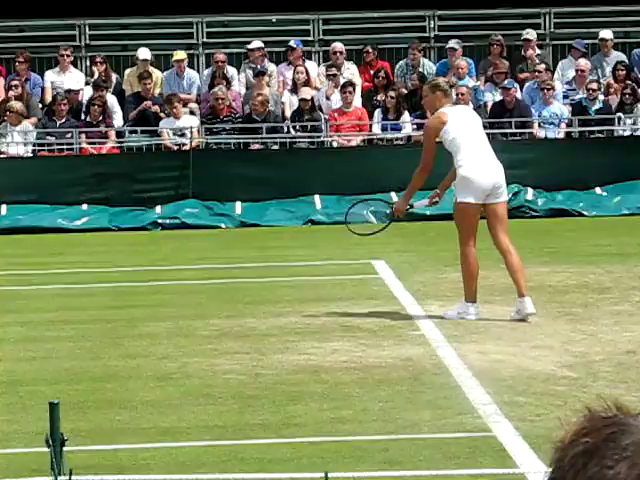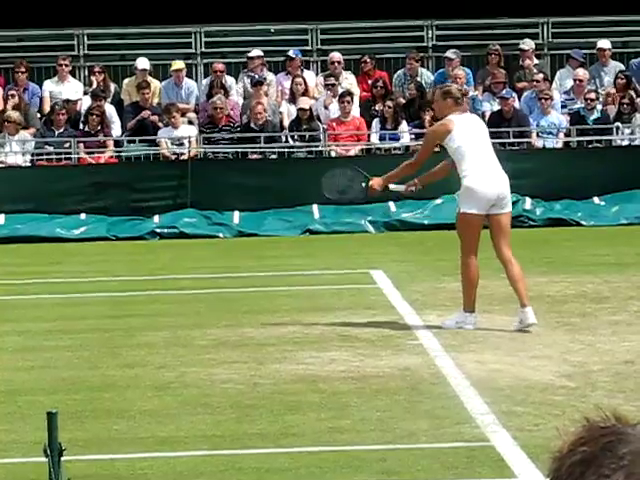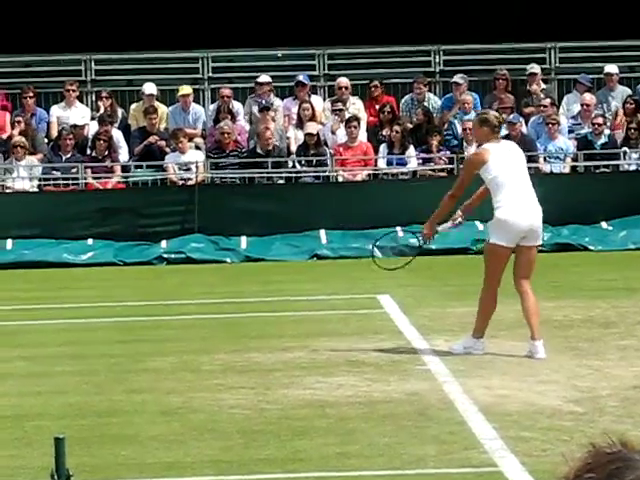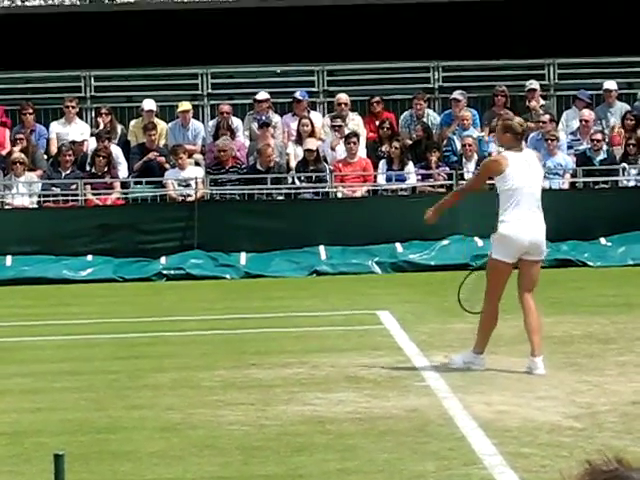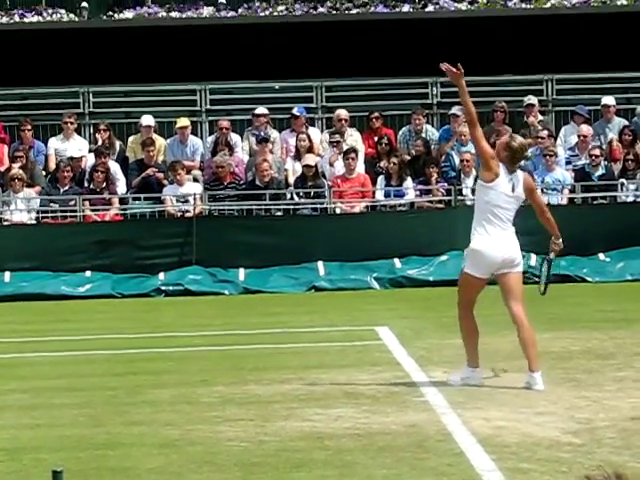
dt=0.4s
person 1, frame 1
left shoulder: (435, 120)
right shoulder: (468, 111)
left elbow: (425, 167)
left wrist: (405, 198)
right wrist: (440, 190)
left hip: (473, 178)
right hip: (496, 173)
left knee: (467, 244)
right knee: (503, 241)
left ankle: (470, 305)
right ankle: (524, 300)
person 1, frame 2
left shoulder: (442, 127)
right shoulder: (476, 120)
left elbow: (415, 163)
left wrist: (383, 180)
right wrist: (419, 182)
left hip: (477, 188)
right hip: (500, 183)
left knee: (469, 255)
right knee: (505, 252)
left ankle: (468, 315)
right ankle: (526, 310)
person 1, frame 3
left shoulder: (478, 155)
right shoulder: (513, 147)
left elbow: (454, 194)
left wrist: (431, 223)
right wrist: (463, 211)
left hip: (508, 219)
right hip: (534, 216)
left knee: (490, 284)
right knee: (523, 283)
left ankle: (476, 340)
right ankle: (536, 343)
person 1, frame 4
left shoulder: (498, 161)
right shoulder: (535, 159)
left elbow: (465, 189)
left wrist: (436, 209)
left hip: (511, 234)
right hip: (537, 233)
left knee: (491, 299)
right knee: (527, 298)
left ankle: (477, 354)
right ankle: (537, 359)
person 1, frame 5
left shoulder: (492, 168)
right shoulder: (525, 181)
left elbow: (473, 124)
right elbow: (544, 214)
left wrist: (460, 86)
right wrist: (556, 238)
left hip: (483, 251)
right hip: (510, 250)
left knee: (465, 309)
right knee: (517, 312)
left ankle: (472, 370)
right ankle: (534, 374)
